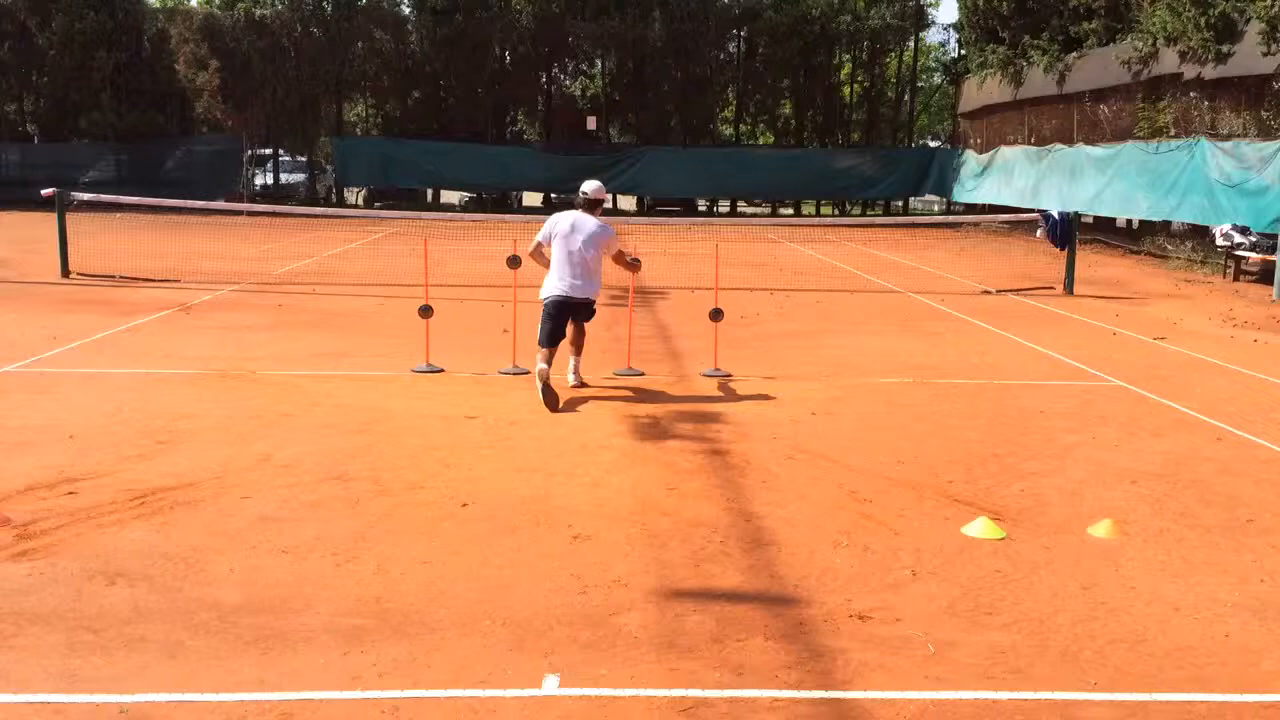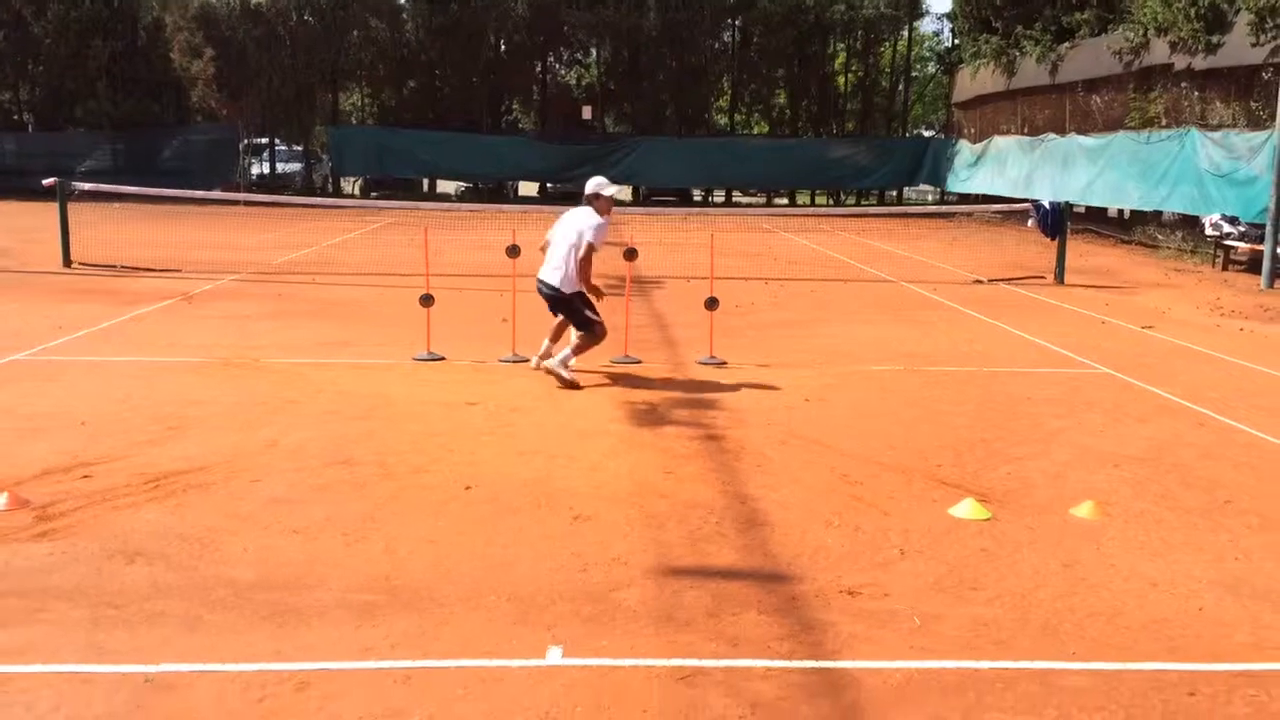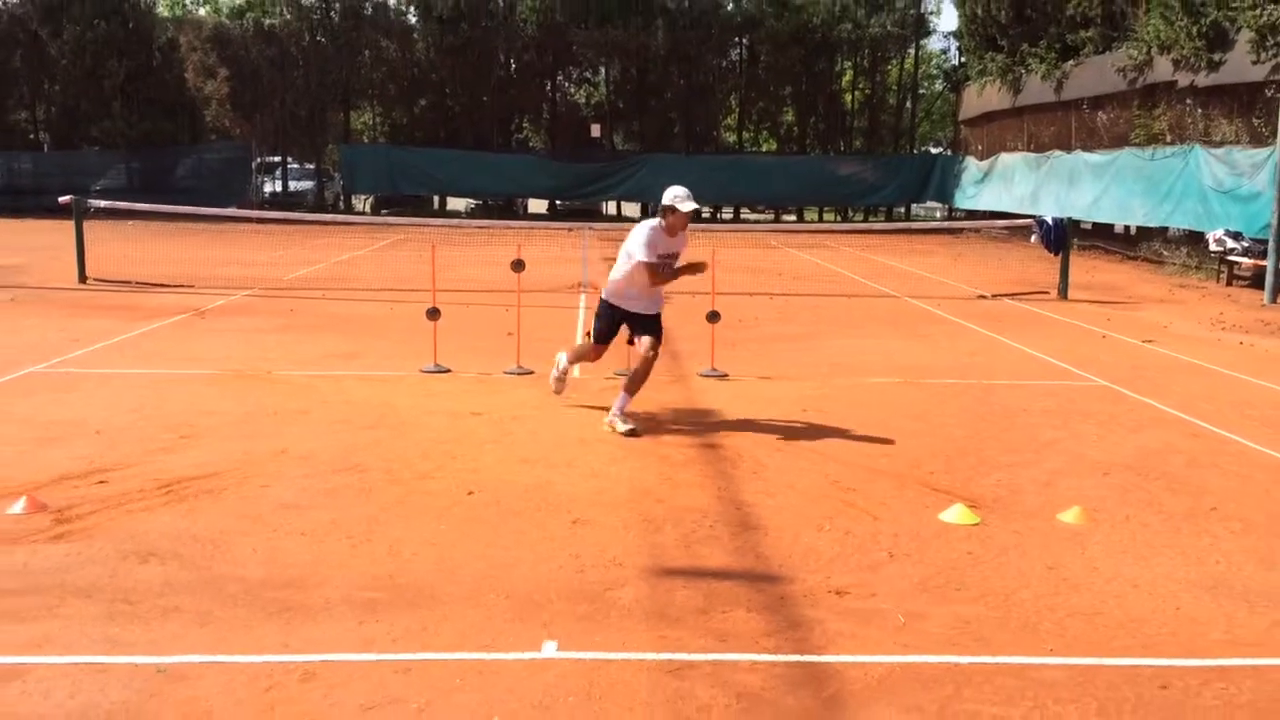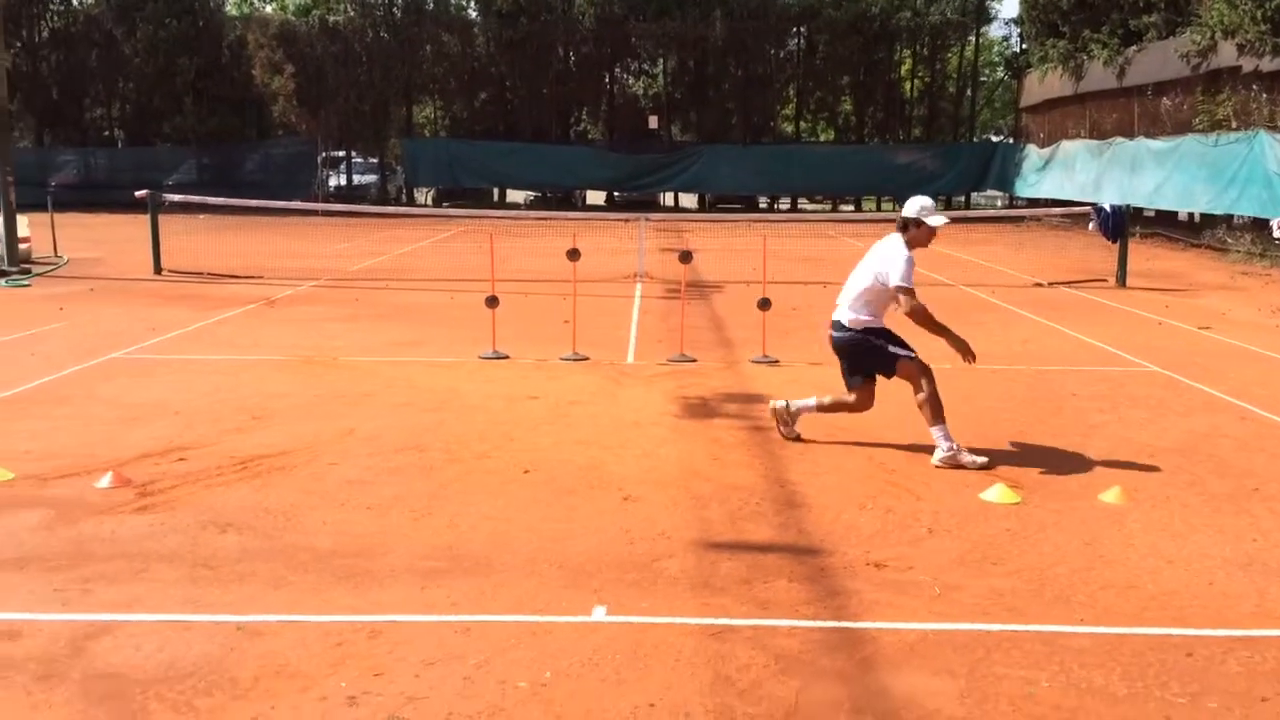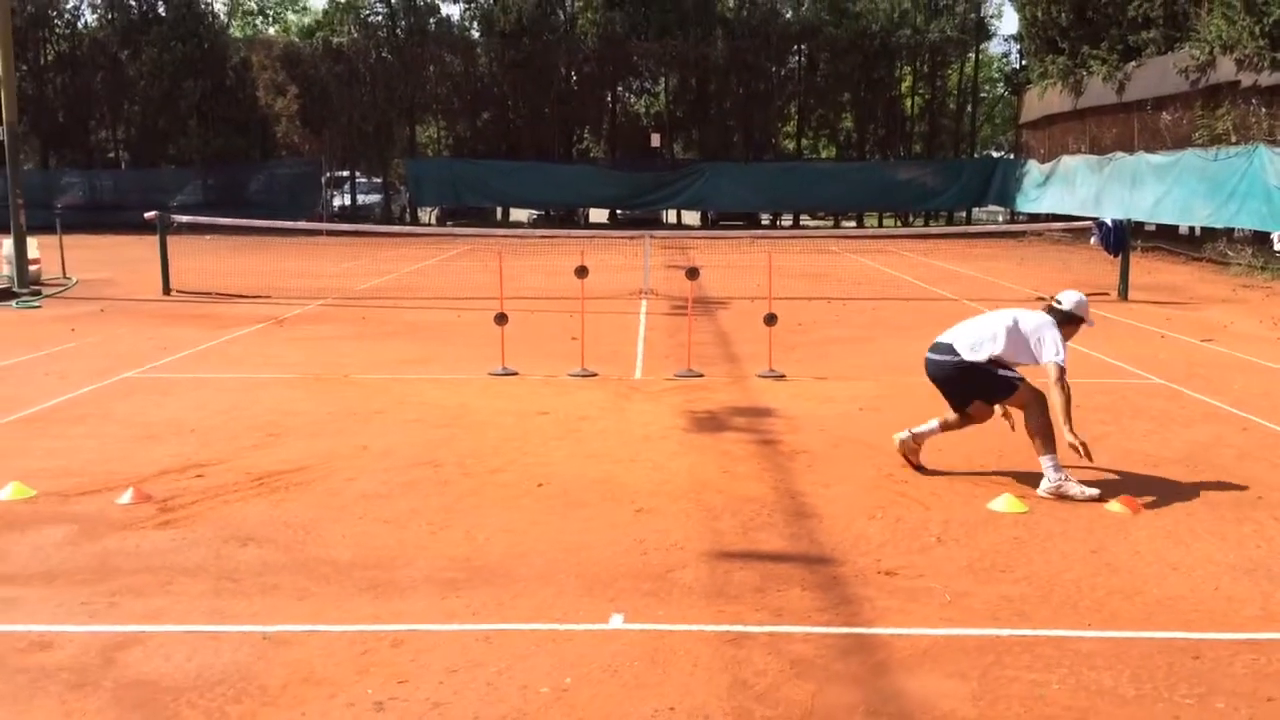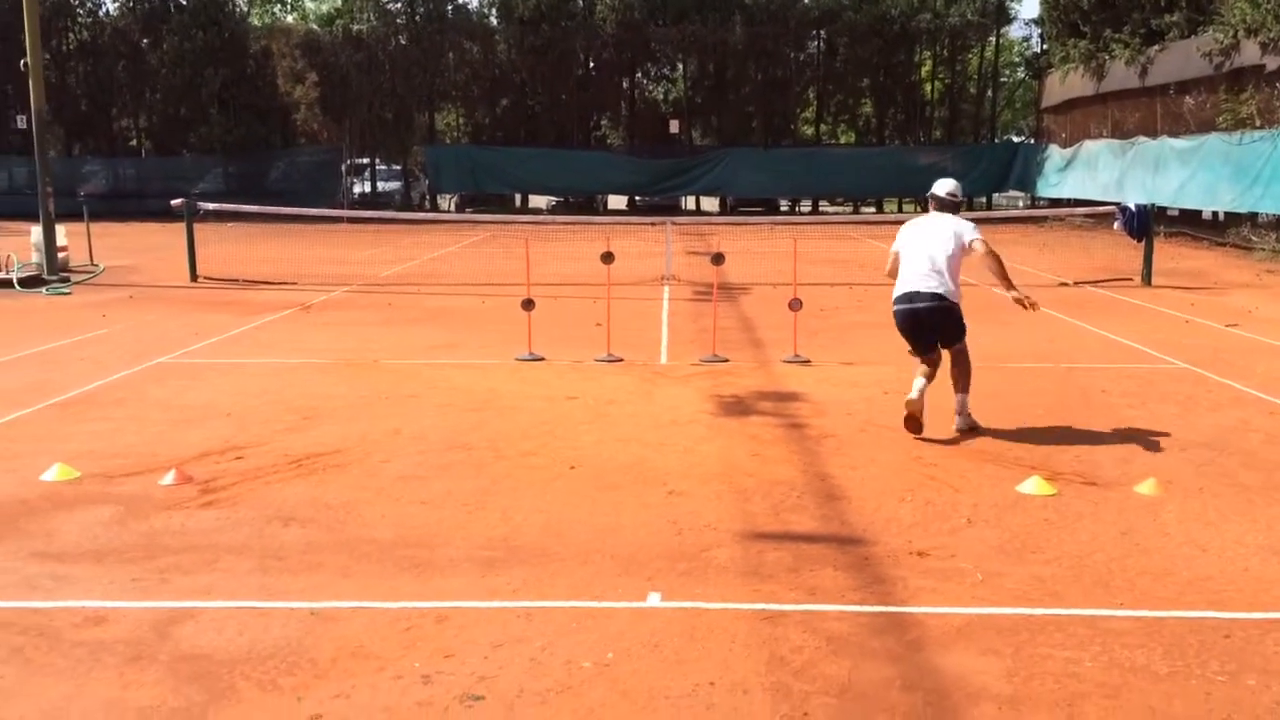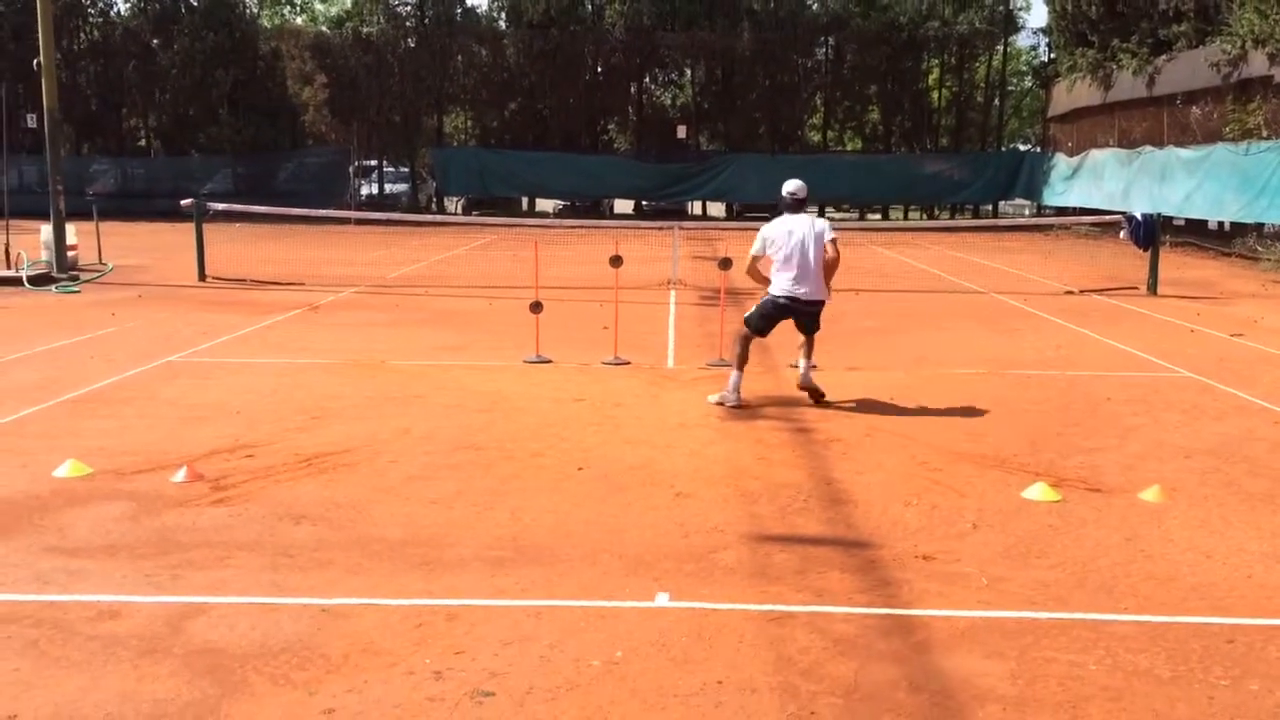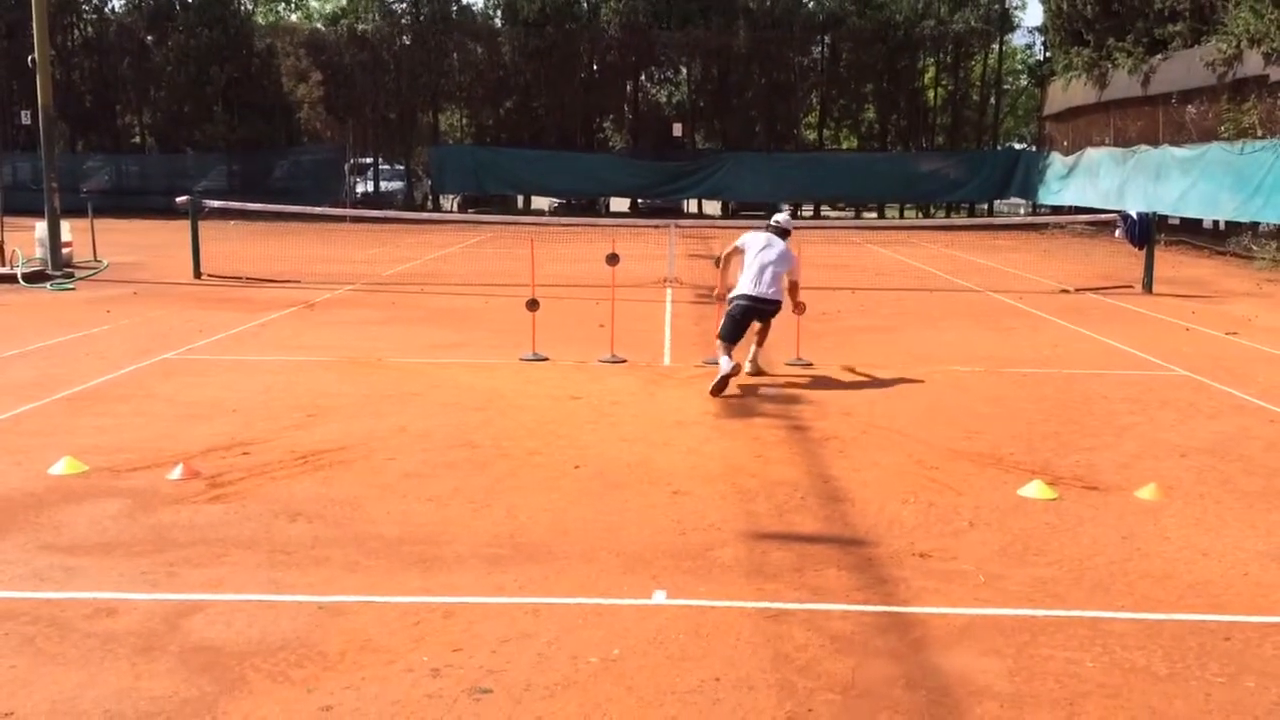
dt=0.5s
person 1, frame 1
left shoulder: (557, 219)
right shoulder: (604, 230)
left elbow: (533, 251)
right elbow: (618, 258)
right wrist: (631, 264)
left hip: (555, 293)
right hip: (586, 295)
left knee: (546, 350)
right knee: (577, 323)
left ankle: (543, 372)
right ankle: (574, 372)
person 1, frame 2
left shoulder: (569, 215)
right shoulder: (597, 223)
left elbow: (545, 246)
right elbow: (584, 258)
right wrist: (589, 285)
left hip: (545, 281)
right hip: (564, 287)
left knee: (568, 315)
right knee: (597, 331)
left ankle: (543, 357)
right ankle: (558, 362)
person 1, frame 3
left shoulder: (681, 236)
right shoulder: (646, 232)
right elbow: (653, 278)
right wrist: (688, 269)
left hip: (649, 305)
right hip: (616, 299)
left knee: (648, 356)
right knee: (595, 352)
left ankle: (617, 414)
right ankle: (564, 362)
person 1, frame 4
left shoulder: (894, 245)
right shoulder: (899, 256)
right elbow: (910, 308)
left wrist: (904, 296)
right wrist: (952, 338)
left hip: (848, 329)
right hip: (858, 330)
left knee: (860, 400)
right knee: (922, 374)
left ankle: (789, 408)
right ankle: (946, 449)
person 1, frame 5
left shoulder: (1013, 317)
right shoulder: (1052, 334)
right elbow: (1057, 383)
left wrist: (1002, 400)
right wrist: (1068, 430)
left hip: (936, 355)
right hip: (958, 360)
left knee: (980, 411)
right knee: (1035, 403)
left ankle: (914, 436)
right ankle: (1054, 481)
person 1, frame 6
left shoulder: (909, 227)
right shoulder: (962, 226)
left elbow: (891, 270)
right elbow: (987, 254)
right wrist: (1011, 290)
left hip: (903, 302)
right hip: (938, 299)
left knee: (930, 360)
right knee: (958, 353)
left ankle: (916, 394)
right ankle: (962, 416)
person 1, frame 7
left shoulder: (769, 229)
right shoulder: (821, 224)
left elbow: (749, 268)
right elbow: (833, 257)
right wrist: (825, 284)
left hip: (779, 296)
right hip: (813, 299)
left knee: (743, 336)
right knee: (808, 333)
left ankle: (732, 392)
right ankle: (805, 377)
person 1, frame 8
left shoulder: (752, 236)
right shoulder: (789, 255)
left elbow: (725, 256)
right elbow: (793, 288)
left wrist: (721, 287)
right wrist: (795, 302)
left hip: (743, 298)
right hip: (772, 301)
left knee: (723, 345)
right knee: (764, 319)
left ankle: (727, 366)
right ankle: (752, 362)
